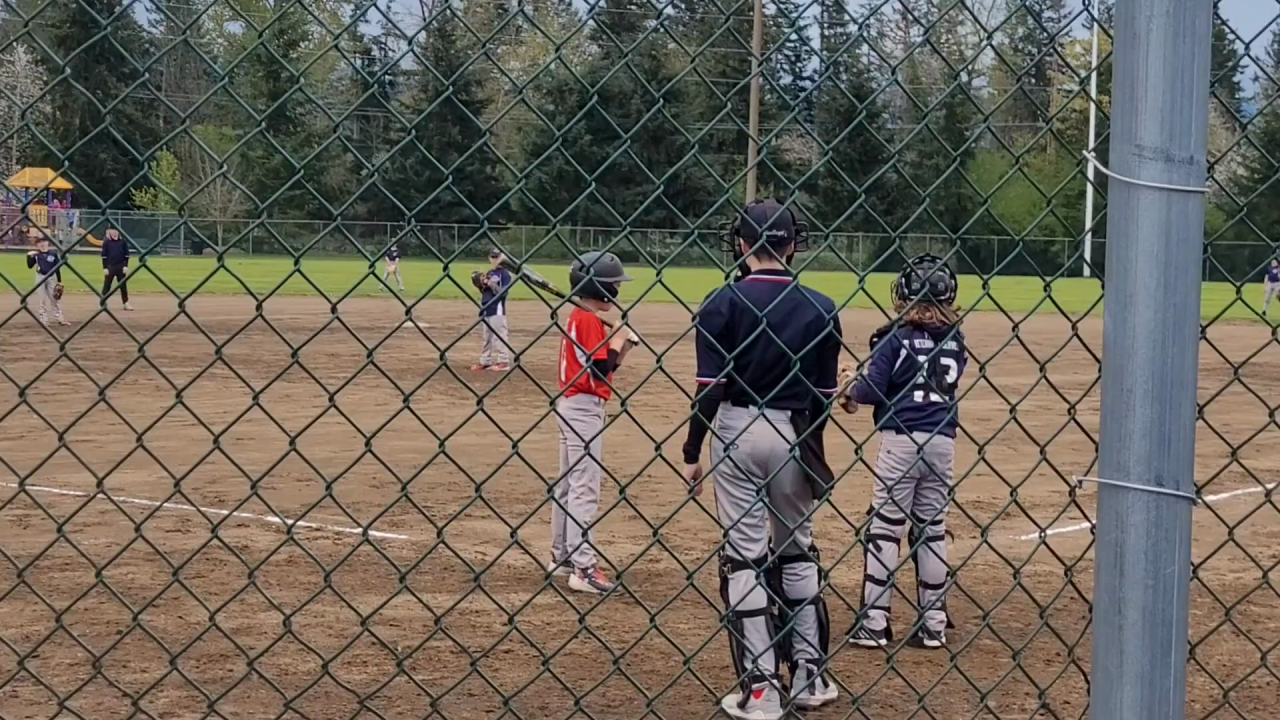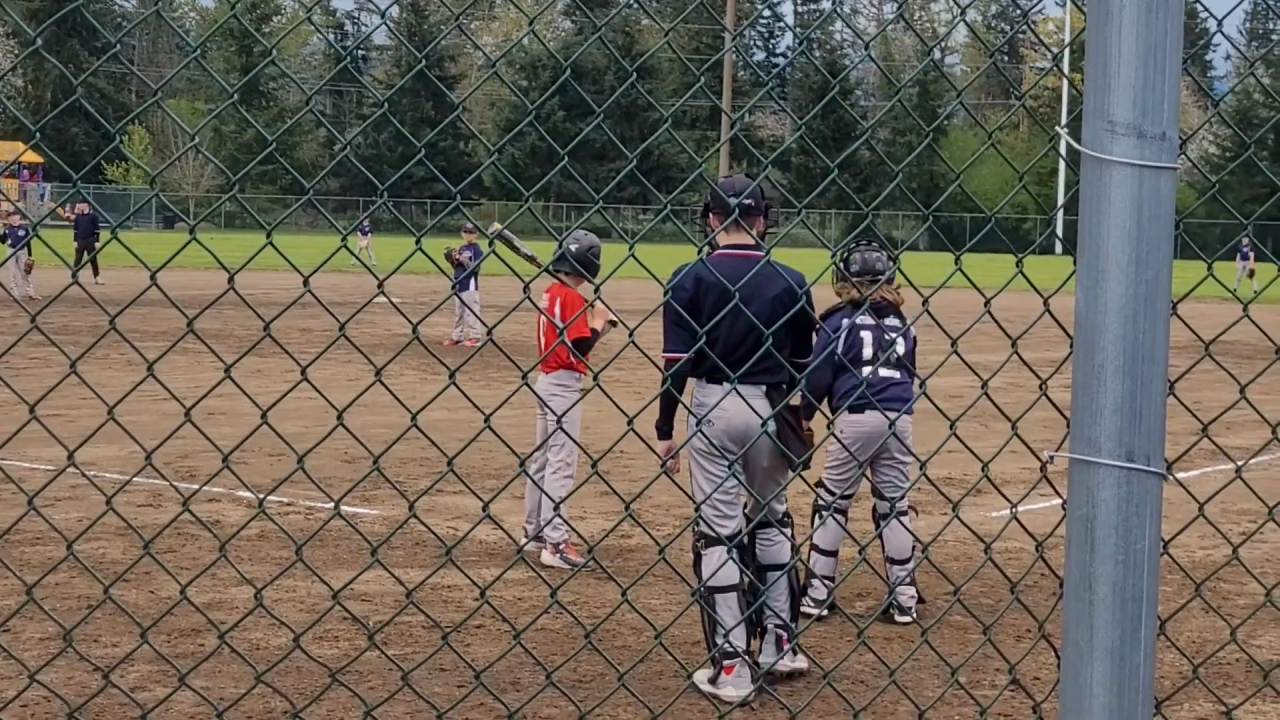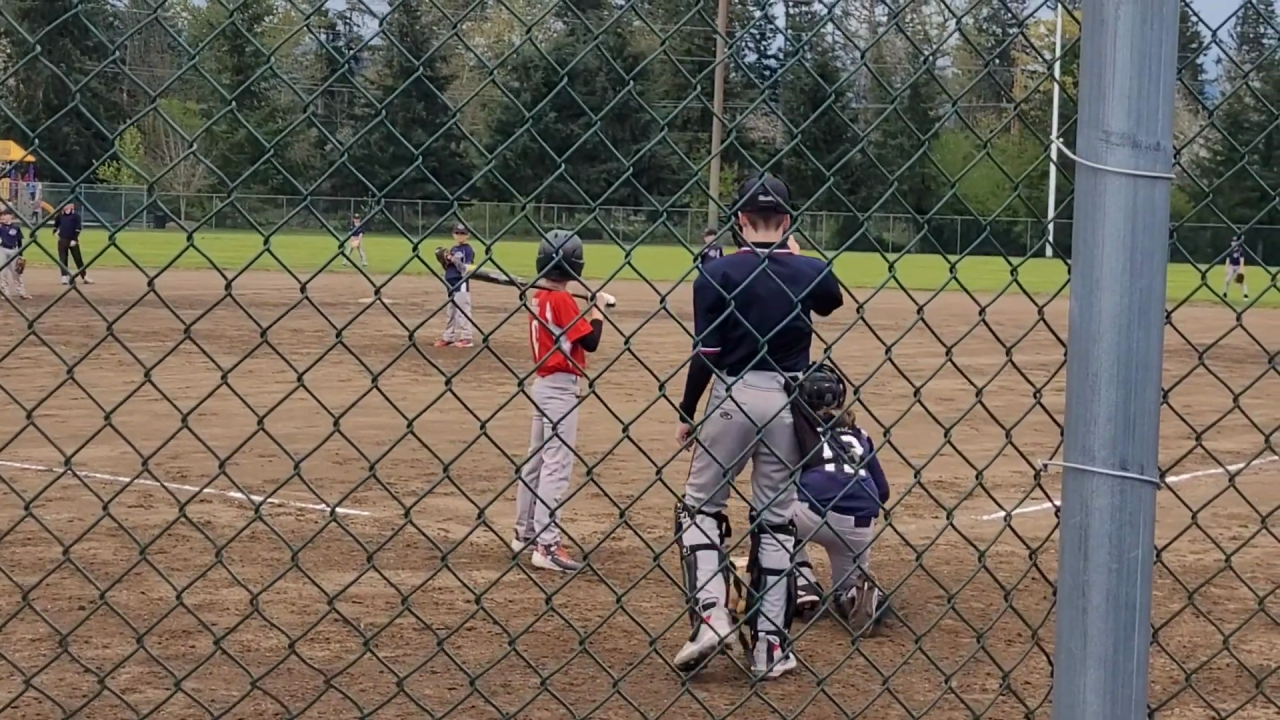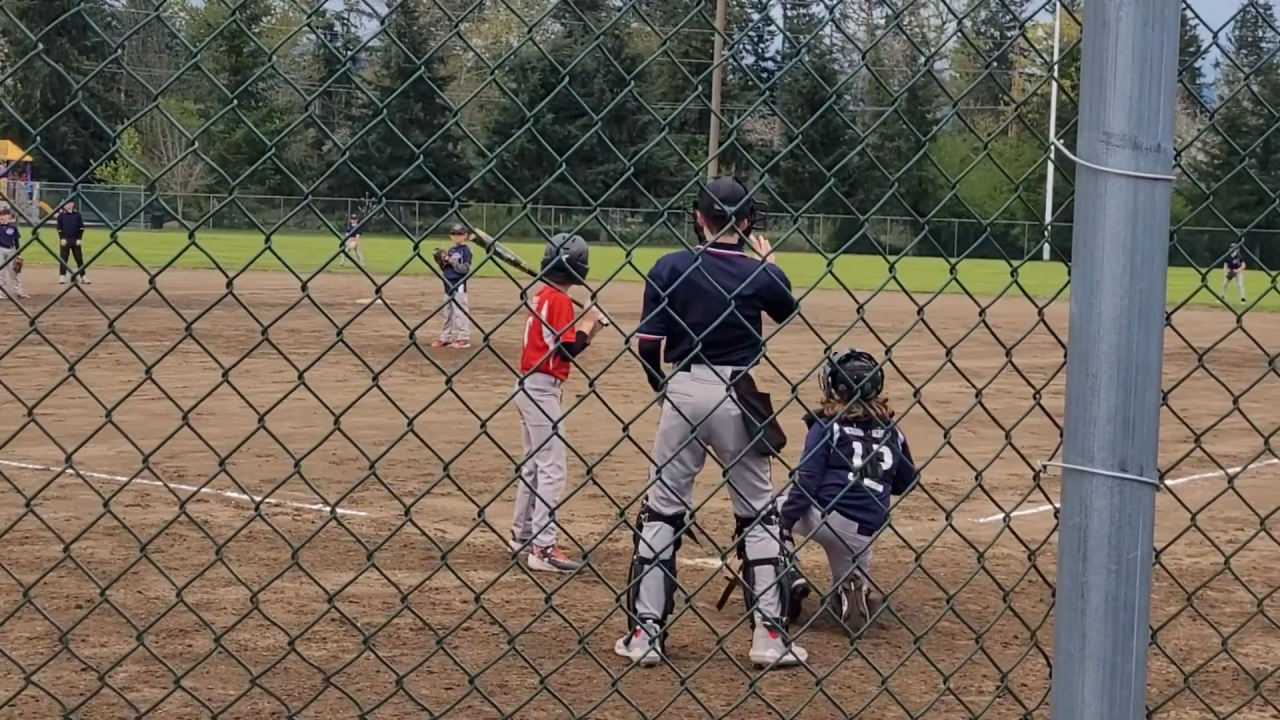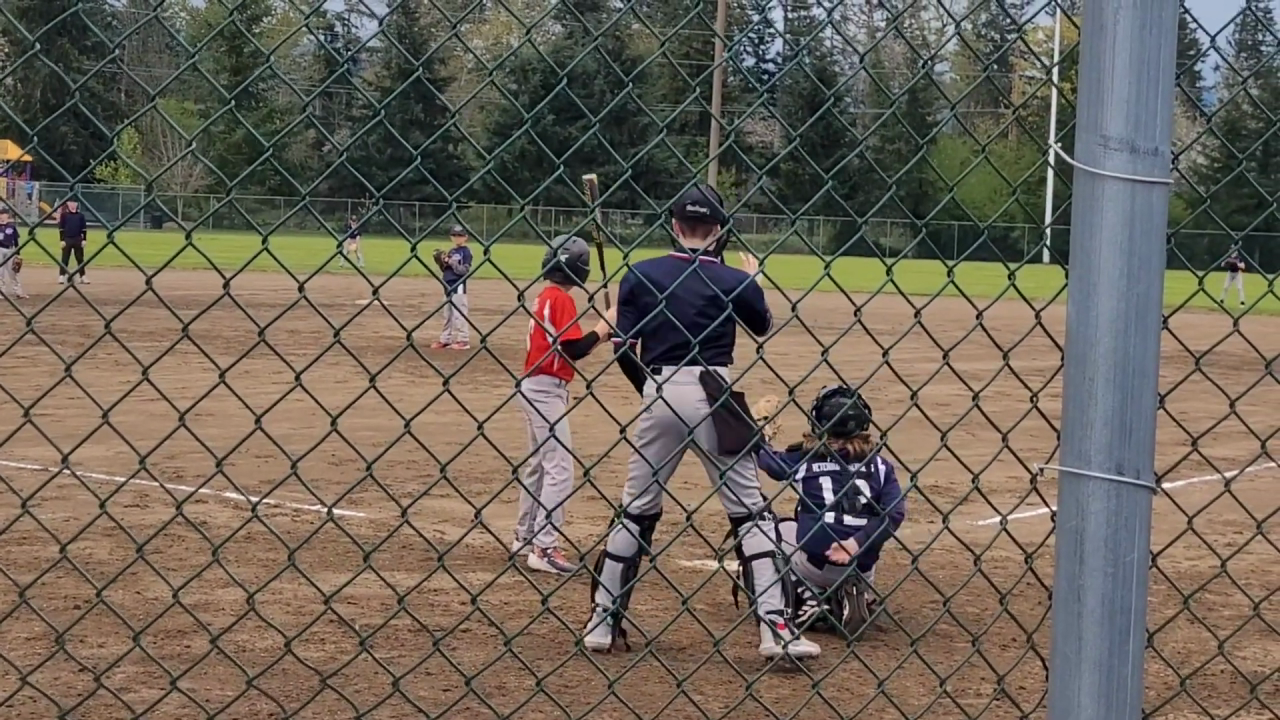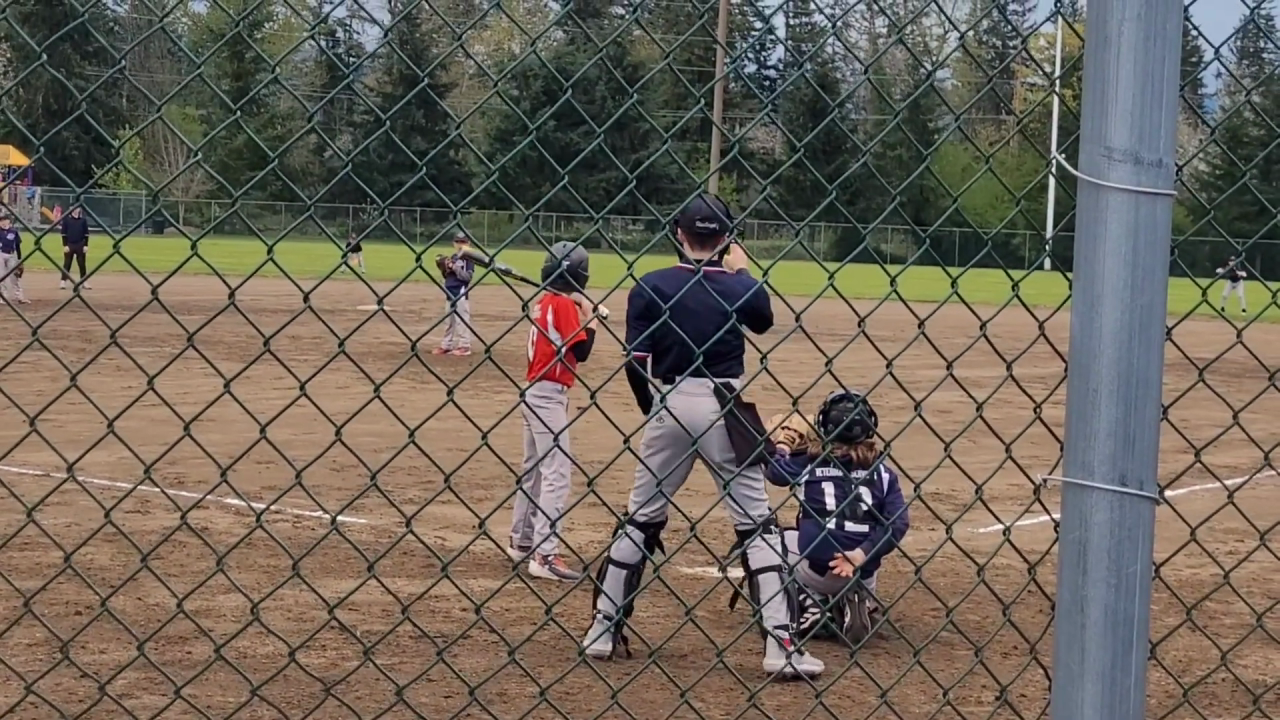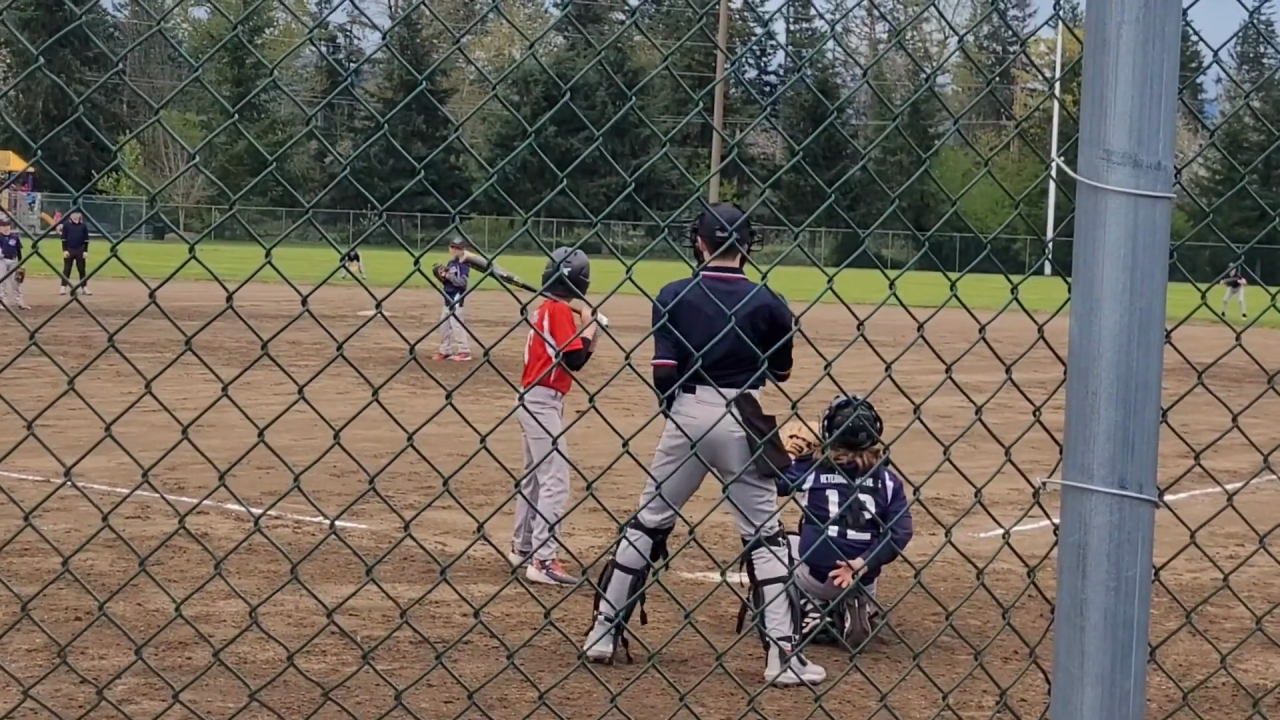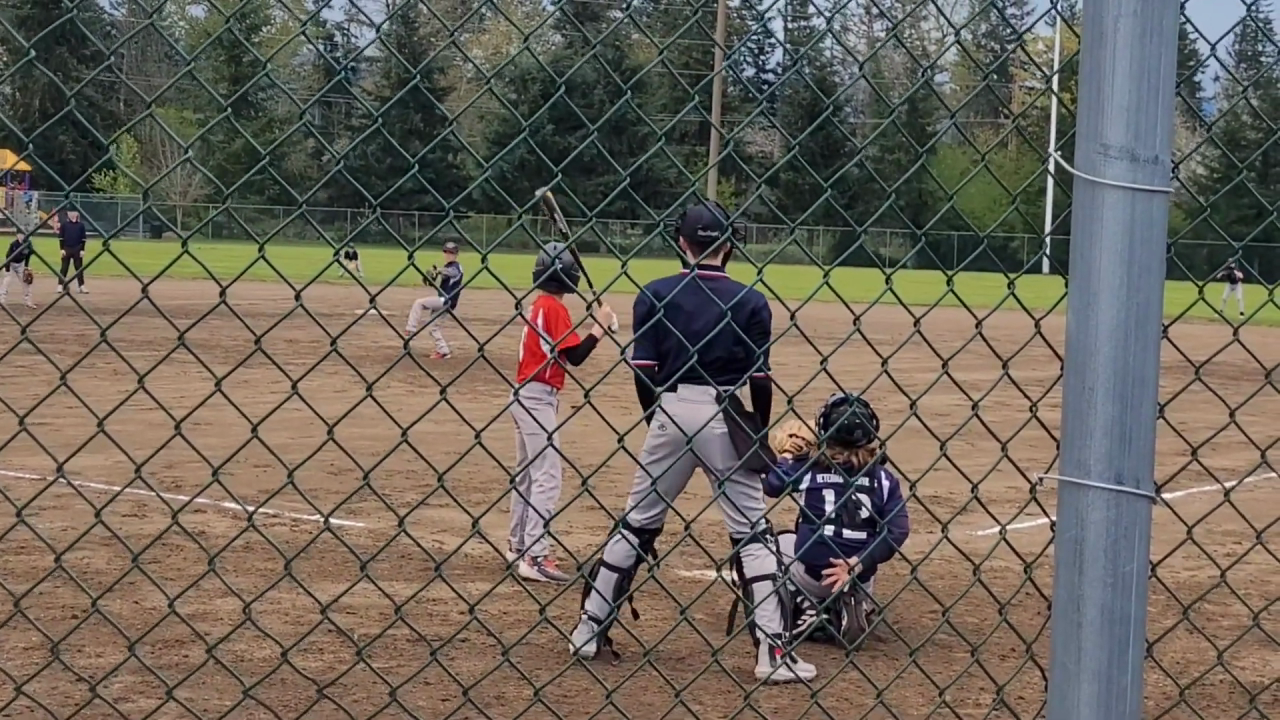
dt=0.7s
person 1, frame 1
left shoulder: (723, 302)
right shoulder: (821, 308)
left elbow: (709, 388)
right elbow: (824, 396)
left wrist: (691, 454)
left hip: (737, 435)
right hip: (795, 437)
left knee: (744, 559)
right knee: (798, 553)
right ankle: (810, 677)
person 1, frame 2
left shoulder: (690, 277)
right shoulder: (790, 281)
left elbow: (677, 364)
right elbow: (802, 364)
left wrist: (664, 430)
left hip: (713, 409)
right hip: (769, 410)
left knee: (718, 534)
right knee: (771, 522)
left ankle: (731, 665)
right ankle: (780, 643)
person 1, frame 3
left shoulder: (717, 272)
right shoulder: (811, 272)
left elbow: (704, 354)
right elbow: (831, 302)
left wrist: (686, 413)
left hip: (731, 399)
right hip: (785, 402)
left knee: (698, 509)
right knee: (777, 522)
left ankle: (710, 618)
right ankle: (769, 645)
person 1, frame 4
left shoulder: (669, 267)
right shoulder: (762, 275)
left elbow: (648, 344)
right elbow: (787, 312)
left wrist: (662, 386)
left hip: (683, 392)
right hip: (736, 398)
left knee: (662, 511)
right knee: (758, 515)
left ankle: (646, 632)
right ankle: (770, 634)
person 1, frame 5
left shoulder: (642, 275)
right shoulder: (735, 281)
left elbow: (623, 348)
right elbow: (763, 328)
left hip: (662, 397)
right hip: (713, 399)
left knee: (635, 510)
right knee: (749, 513)
left ankle: (603, 623)
right ankle: (776, 629)
person 1, frame 6
left shoulder: (650, 286)
right shoulder: (744, 288)
left elbow: (635, 364)
right elbow: (764, 322)
left wrist: (651, 413)
left hip: (670, 407)
right hip: (724, 411)
left knee: (640, 520)
right knee: (758, 526)
left ankle: (603, 630)
right ankle: (780, 643)
person 1, frame 7
left shoulder: (673, 295)
right shoulder: (768, 302)
left elbow: (664, 371)
right elbow: (782, 371)
left wrist: (674, 416)
left hip: (686, 414)
right hip: (740, 421)
left knee: (647, 525)
right knee: (765, 536)
left ankle: (604, 632)
right ankle: (783, 654)
person 1, frame 8
left shoulder: (654, 294)
right shoulder: (751, 301)
left elbow: (642, 373)
right elbow: (759, 380)
right wrist: (759, 436)
left hip: (670, 414)
right hip: (725, 418)
left knee: (635, 525)
right knee: (752, 533)
left ankle: (588, 631)
right ankle: (772, 651)
person 2, frame 1
left shoulder: (577, 317)
right shoulder: (590, 321)
right elbow: (600, 370)
left wrist: (621, 347)
right wrist: (617, 339)
left hip: (571, 406)
right hip: (585, 408)
left knee: (567, 485)
right knee: (585, 489)
left ankle: (561, 557)
right ankle: (583, 569)
person 2, frame 2
left shoulder: (551, 293)
right shoulder: (571, 297)
right elbow: (580, 348)
left wrist: (598, 327)
right wrist: (598, 320)
left hip: (548, 381)
right hip: (564, 384)
left knee: (542, 460)
right knee: (561, 464)
left ankle: (534, 531)
right ankle: (555, 544)
person 2, frame 3
left shoulder: (539, 297)
right shoulder: (562, 299)
right elbow: (590, 342)
left wrist: (593, 309)
right wrist: (598, 309)
left hip: (544, 385)
right hip: (560, 388)
left knee: (536, 463)
right knee: (557, 468)
left ankle: (525, 534)
right ankle: (547, 546)
person 2, frame 4
left shoulder: (542, 296)
right shoulder: (559, 300)
right elbow: (567, 352)
left wrist: (590, 329)
right wrist: (588, 323)
left hip: (530, 386)
right hip: (542, 389)
left knee: (533, 466)
right knee: (552, 469)
left ankle: (523, 535)
right ankle: (543, 549)
person 2, frame 5
left shoulder: (543, 297)
right shoulder: (562, 299)
right elbow: (575, 349)
left wrist: (600, 334)
right wrist: (604, 325)
left hip: (534, 386)
right hip: (547, 389)
left knee: (539, 465)
right knee: (560, 469)
left ankle: (526, 536)
right ankle: (543, 549)
person 2, frame 6
left shoulder: (542, 303)
right shoulder: (563, 303)
right elbow: (580, 352)
left wrist: (586, 319)
right wrist: (592, 318)
left hip: (535, 392)
right hip: (549, 396)
left knee: (533, 472)
right knee: (556, 475)
left ankle: (522, 542)
right ankle: (544, 556)
person 2, frame 7
left shoulder: (545, 309)
right shoulder: (560, 310)
left elbow: (572, 362)
right elbow: (573, 361)
left wrist: (593, 332)
right wrist: (588, 326)
left hip: (534, 400)
right hip: (543, 401)
left knee: (534, 477)
right knee: (555, 482)
left ankle: (522, 548)
right ankle: (542, 561)
person 2, frame 8
left shoulder: (538, 305)
right shoulder: (554, 308)
left elbow: (562, 354)
right elbow: (574, 356)
left wrist: (598, 329)
right wrist: (599, 326)
left hip: (527, 395)
right hip: (538, 397)
left knee: (527, 475)
right knee: (547, 479)
left ankle: (519, 546)
right ankle: (535, 558)
person 3, frame 1
left shoulder: (895, 336)
right shoulder: (955, 340)
left elbow: (874, 388)
left wrist: (851, 391)
left hip: (902, 440)
right hip: (941, 442)
left knee: (884, 528)
right knee: (931, 530)
left ankle: (874, 624)
right ankle: (933, 624)
person 3, frame 2
left shoulder: (839, 319)
right shoulder: (903, 323)
left elbow: (818, 376)
right elbow: (910, 374)
left wrist: (803, 417)
left hip: (857, 417)
right hip: (899, 419)
left knee: (832, 503)
right knee: (894, 506)
left ankle: (818, 593)
right ankle: (903, 599)
person 3, frame 3
left shoulder: (798, 429)
right shoulder: (858, 434)
right elbow: (882, 490)
left hip: (813, 513)
right hip: (860, 524)
right knee: (847, 589)
left ankle: (804, 590)
right ankle: (860, 592)
person 3, frame 4
left shoulder: (827, 426)
right shoulder: (891, 431)
left elbow: (807, 481)
right elbow: (907, 482)
left wrist: (784, 523)
left hip: (824, 517)
right hip: (863, 532)
right knee: (849, 586)
right ankle: (853, 593)
person 3, frame 5
left shoulder: (804, 458)
right shoulder: (878, 464)
left elbow: (769, 461)
right elbow: (894, 512)
left wrist: (761, 439)
right wrist: (856, 544)
left hip: (814, 562)
right hip: (859, 567)
left knee: (779, 530)
left ankle: (809, 599)
right ankle: (855, 596)
person 3, frame 6
left shoulder: (808, 462)
right shoulder: (882, 472)
left elbow: (773, 469)
right elbow: (897, 523)
left wrist: (783, 445)
right wrist: (860, 556)
left hip: (815, 569)
right hip: (863, 574)
right knee: (861, 588)
left ankle: (811, 606)
right ankle: (860, 606)
person 3, frame 7
left shoulder: (812, 467)
right shoulder: (887, 479)
left elbow: (774, 480)
right elbow: (900, 532)
right wrist: (862, 565)
left hip: (816, 575)
right hip: (863, 580)
left ankle: (812, 610)
right ankle: (857, 610)
person 3, frame 8
left shoulder: (809, 466)
right shoulder: (883, 477)
left elbow: (771, 483)
right elbow: (897, 531)
left wrist: (787, 454)
right wrist: (856, 564)
left hip: (812, 573)
right hip: (860, 577)
left knee: (779, 542)
left ankle: (807, 609)
right ankle: (857, 607)
